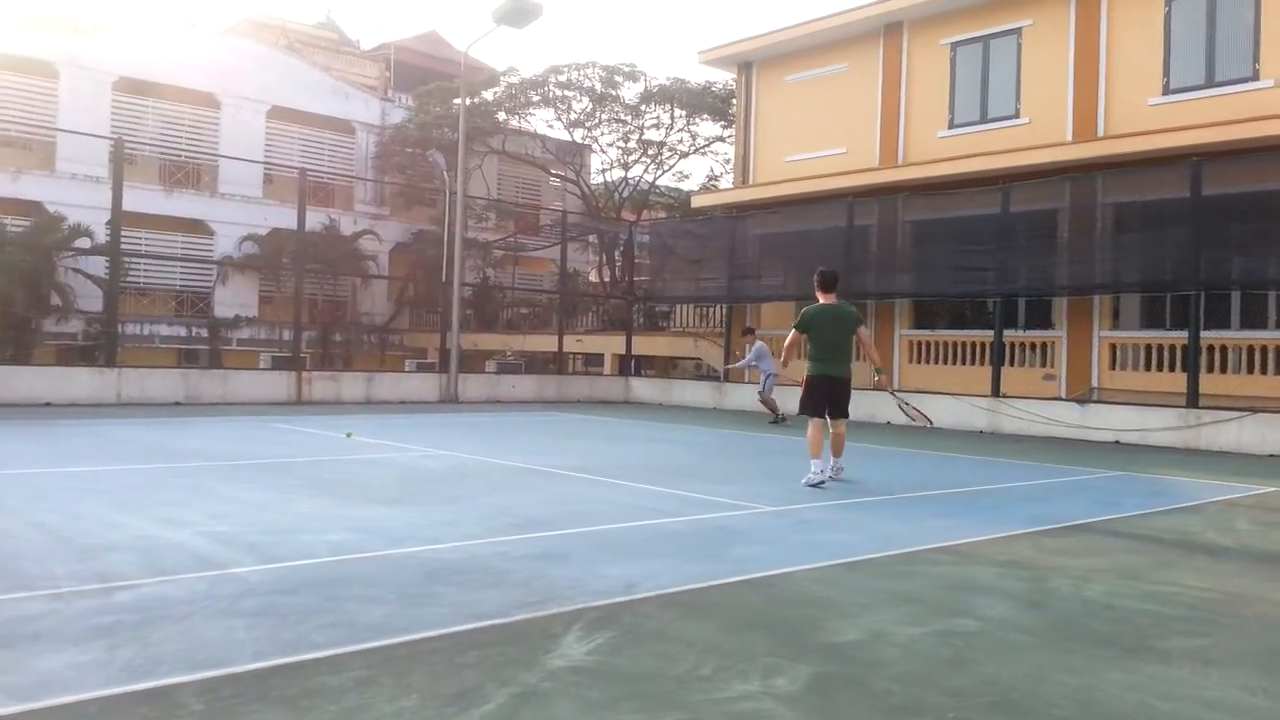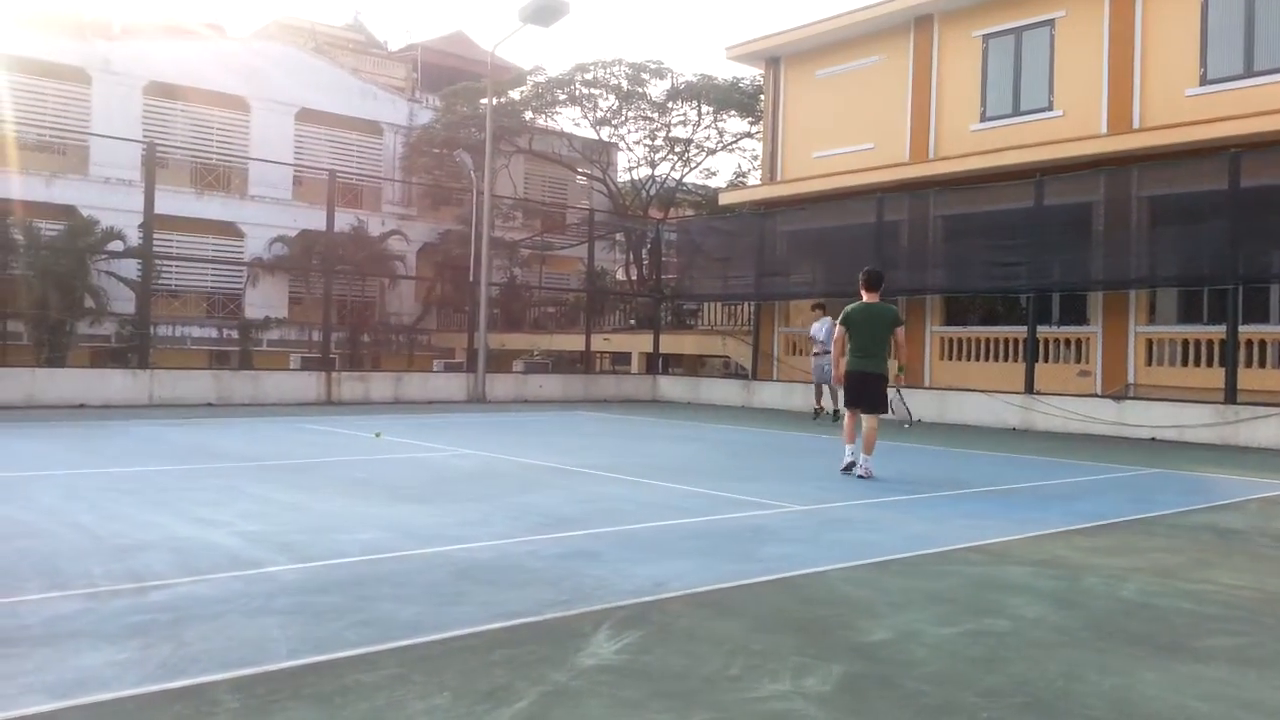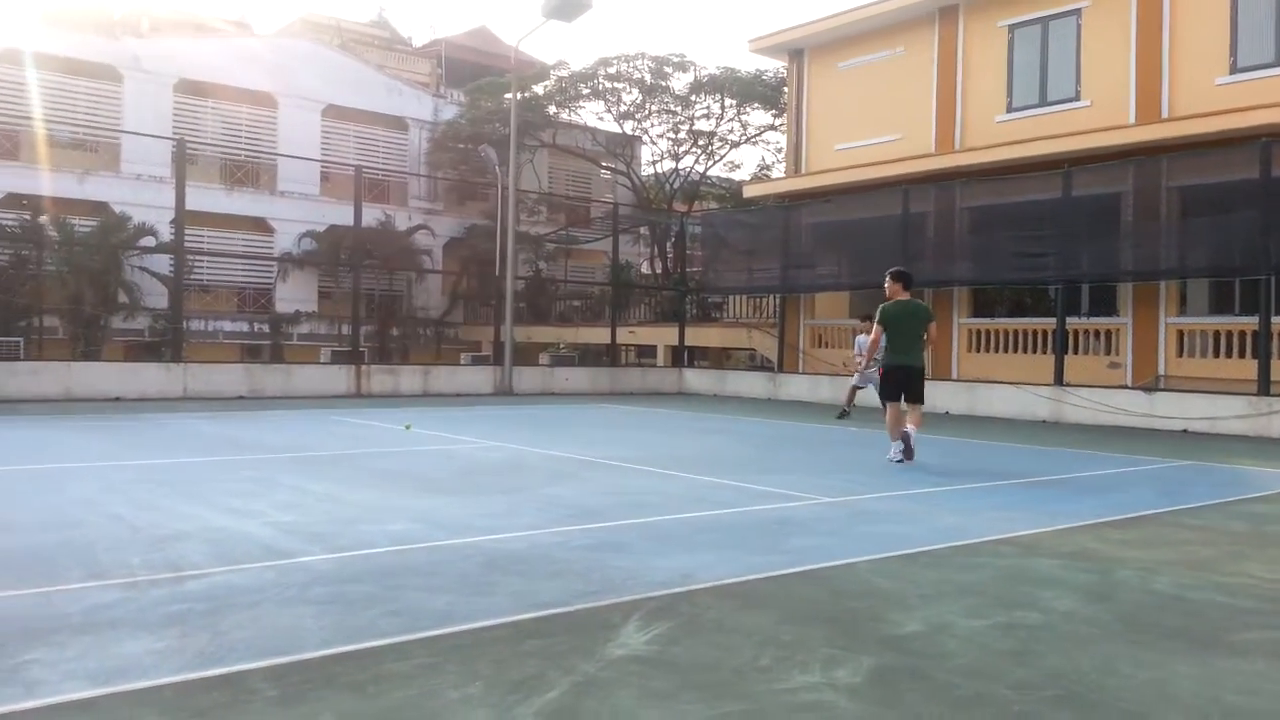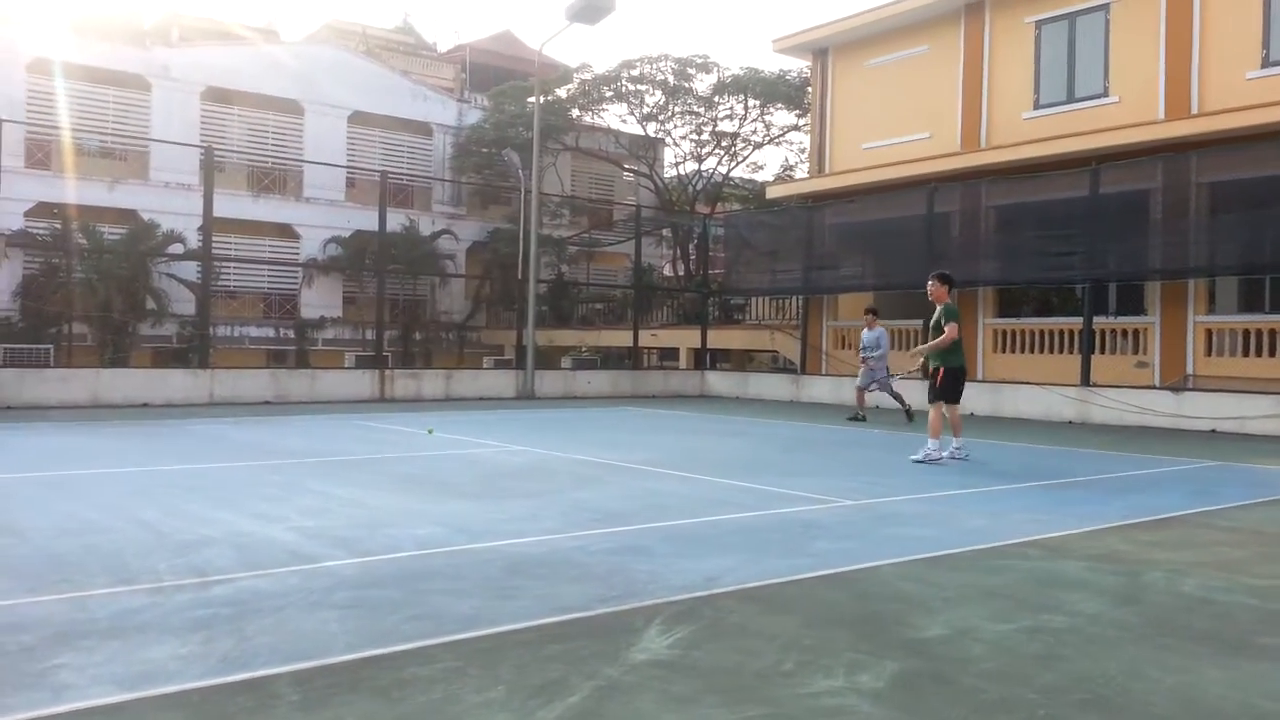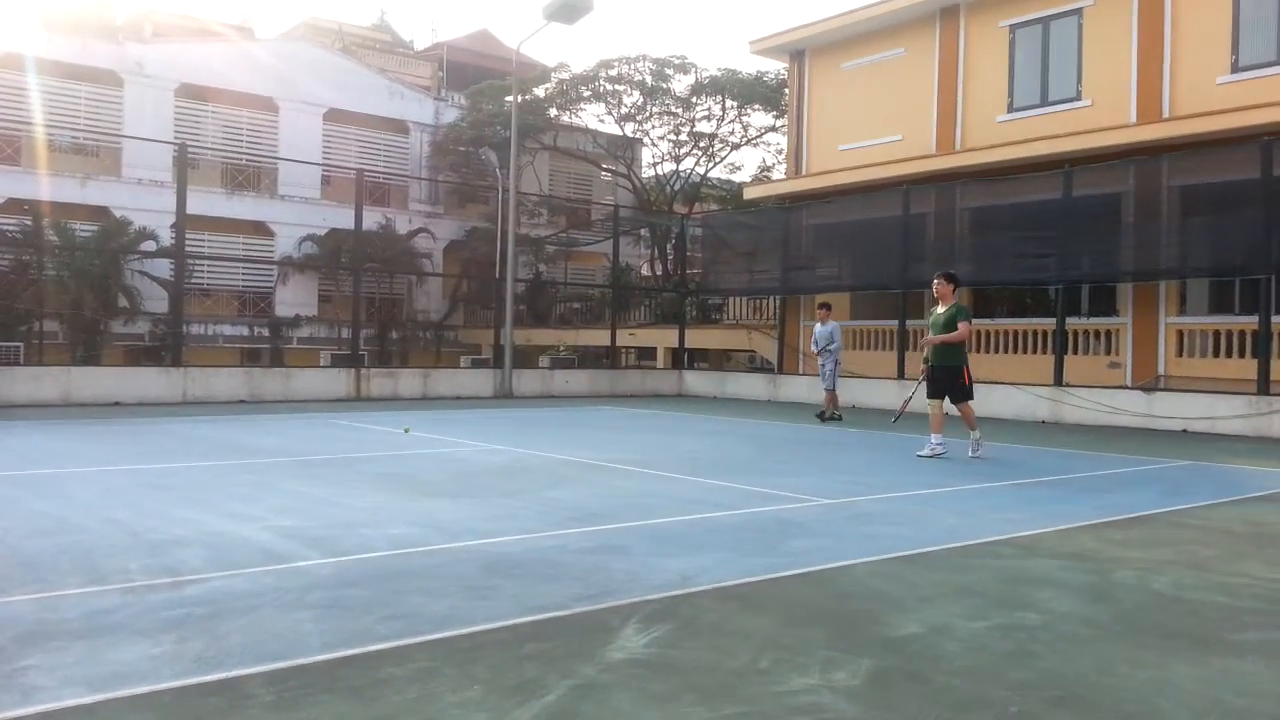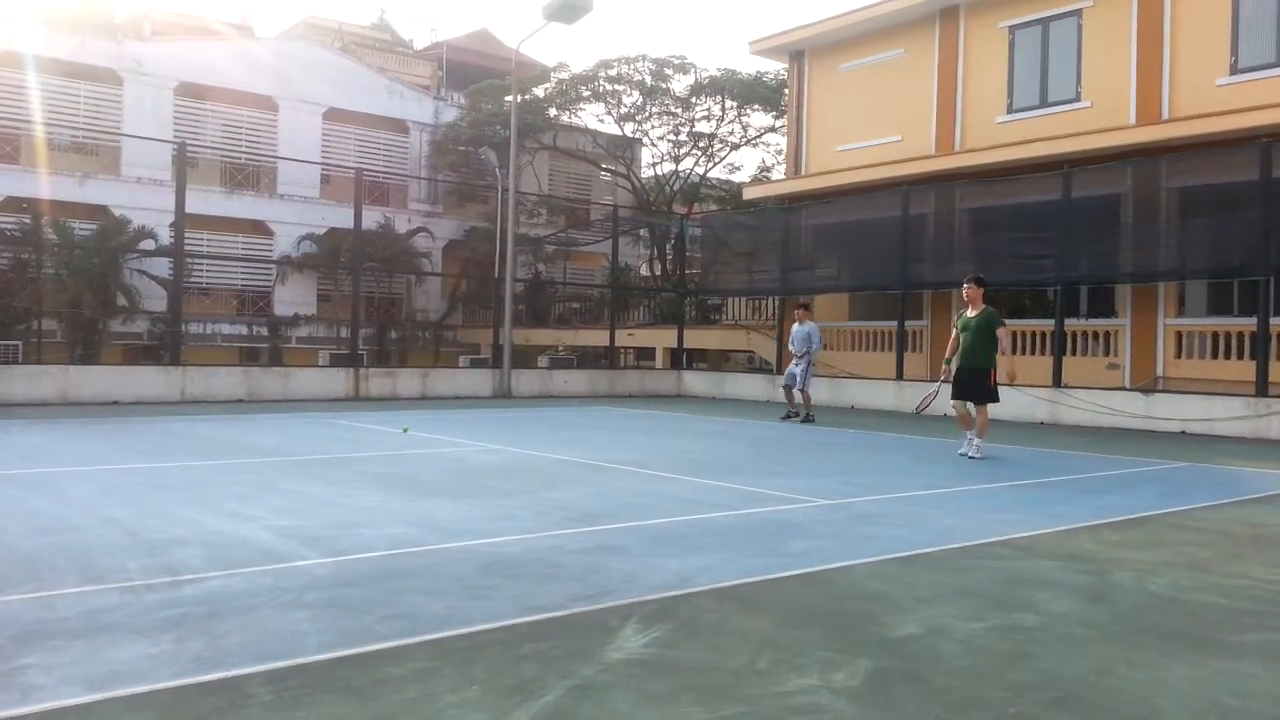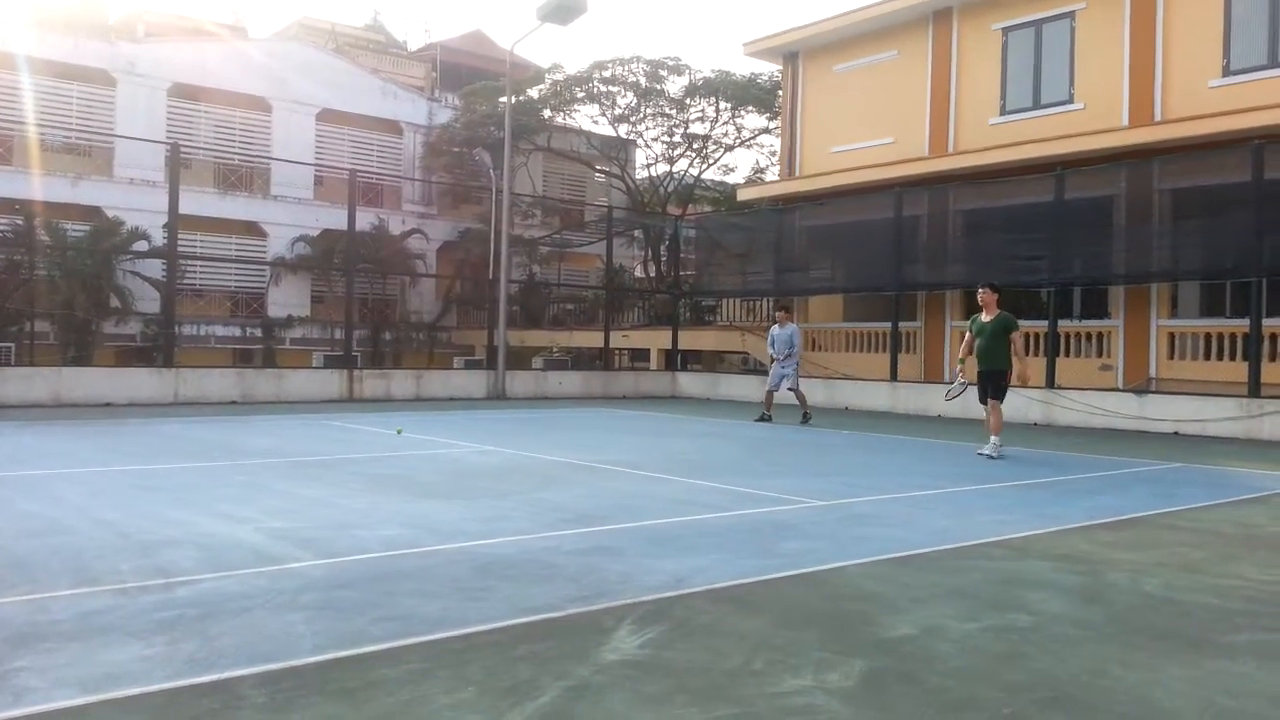
dt=0.4s
person 1, frame 1
left shoulder: (808, 313)
right shoulder: (851, 313)
left elbow: (790, 343)
right elbow: (867, 343)
left wrist: (784, 359)
right wrist: (878, 370)
left hip: (816, 374)
right hip: (842, 376)
left knee: (815, 422)
right knee: (838, 423)
left ankle: (816, 470)
right ankle: (835, 466)
person 1, frame 2
left shoulder: (849, 311)
right shoulder: (892, 312)
left elbow: (838, 340)
right elbow: (900, 344)
left wrist: (837, 367)
right wrist: (900, 369)
left hip: (853, 370)
right hip: (878, 372)
left knee: (851, 413)
right knee: (871, 418)
left ankle: (849, 455)
right ankle: (864, 465)
person 1, frame 3
left shoulder: (885, 309)
right shoulder: (923, 308)
left elbow: (874, 340)
right elbow: (932, 337)
left wrist: (867, 359)
left hip: (891, 365)
right hip: (915, 365)
left knee: (892, 406)
right knee: (915, 407)
left ankle: (895, 450)
right ankle: (909, 432)
person 1, frame 4
left shoulder: (947, 310)
right shoulder: (942, 311)
left elbow: (952, 335)
left wrist: (925, 349)
right wrist: (927, 355)
left hip: (948, 366)
right hip: (950, 366)
left knee: (935, 405)
right knee: (951, 407)
left ankle: (932, 450)
right ankle: (958, 447)
person 1, frame 5
left shoulder: (960, 310)
right shoulder: (934, 312)
left elbow: (963, 333)
left wrist: (938, 339)
right wrist: (925, 361)
left hip: (956, 366)
right hip: (936, 366)
left knee: (962, 406)
right knee: (934, 404)
left ankle: (976, 437)
right ankle: (937, 444)
person 1, frame 6
left shoulder: (991, 315)
right shoulder: (960, 316)
left elbow: (1004, 338)
right elbow: (954, 340)
left wrist: (1009, 363)
right wrist: (947, 363)
left hip: (984, 369)
right hip: (963, 368)
left knee: (980, 407)
right knee: (957, 405)
left ankle: (977, 445)
right ankle: (970, 437)
person 1, frame 7
left shoulder: (1006, 319)
right shoulder: (975, 320)
left elbow: (1018, 344)
right elbow: (967, 343)
left wrist: (1022, 367)
right wrist: (961, 362)
left hip: (1001, 371)
right hip: (983, 371)
left knee: (993, 404)
right knee: (987, 408)
left ankle: (995, 444)
right ankle: (994, 443)
